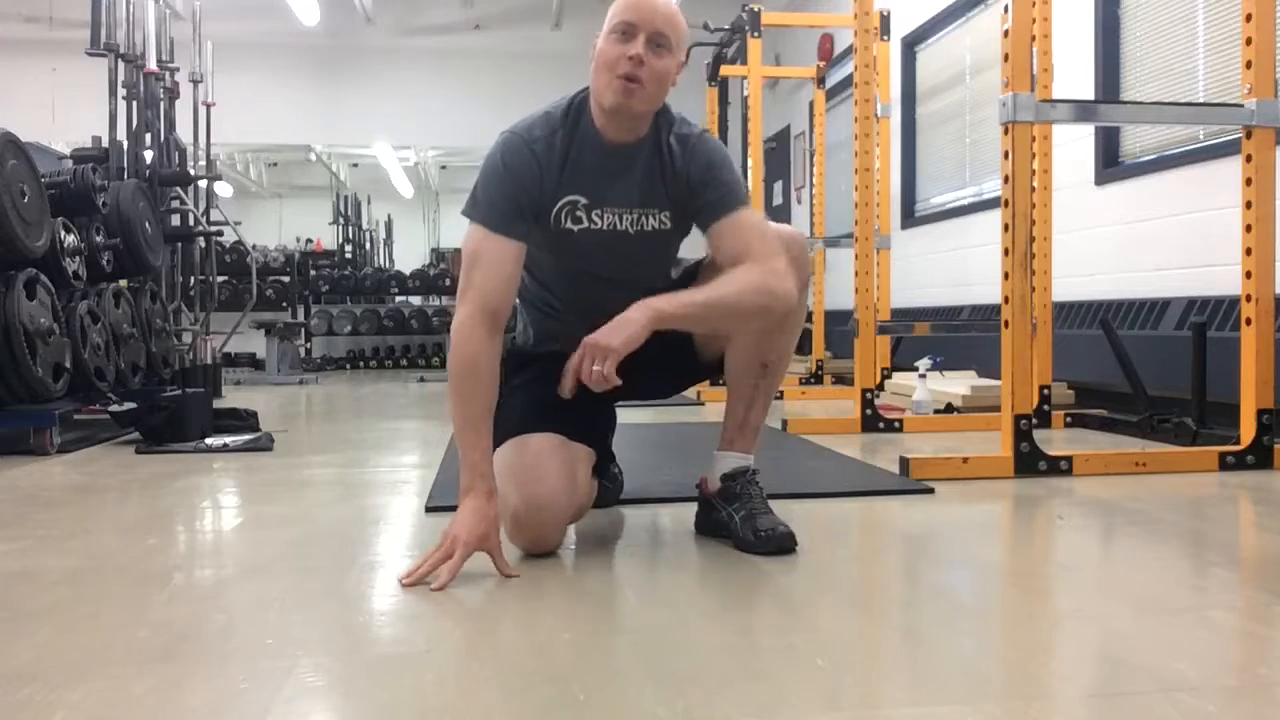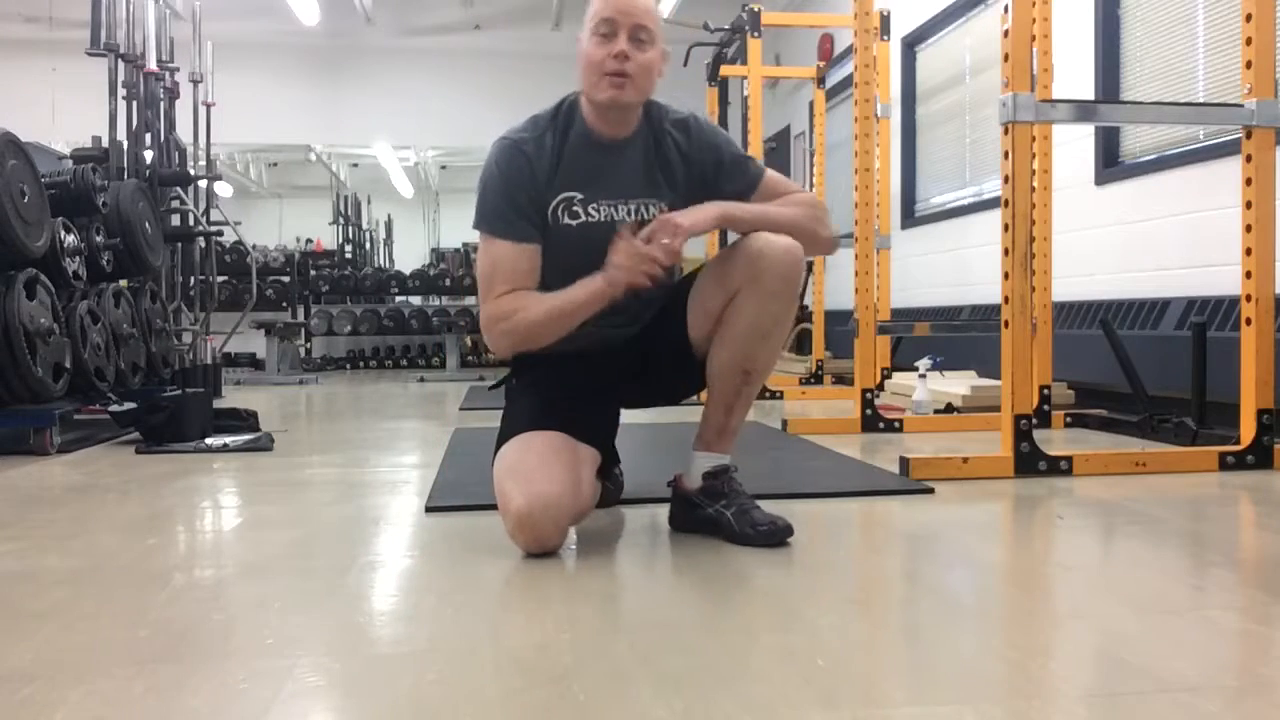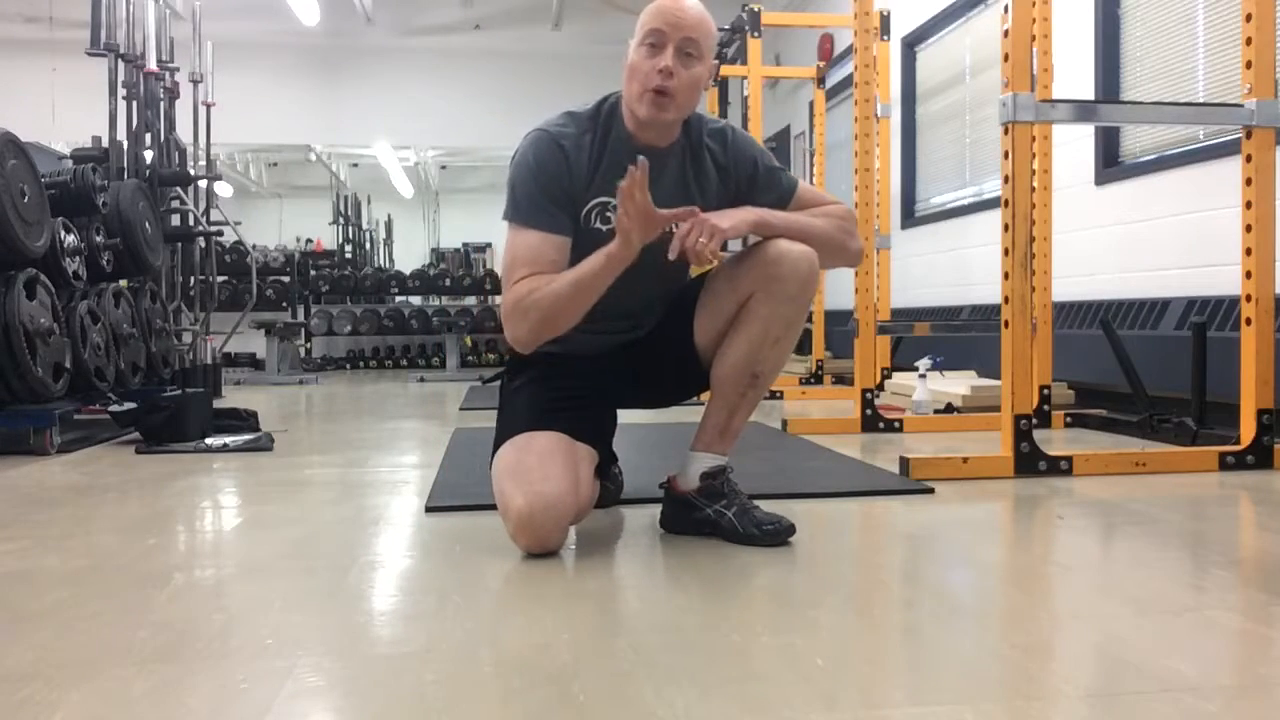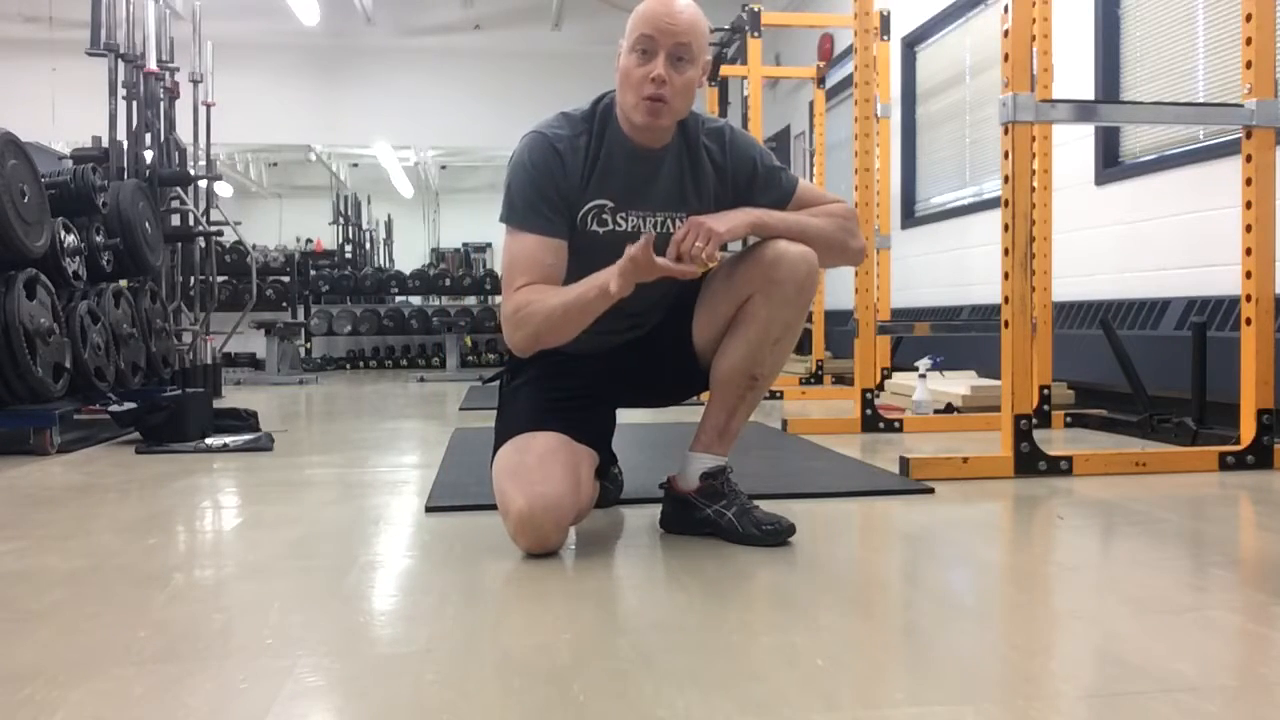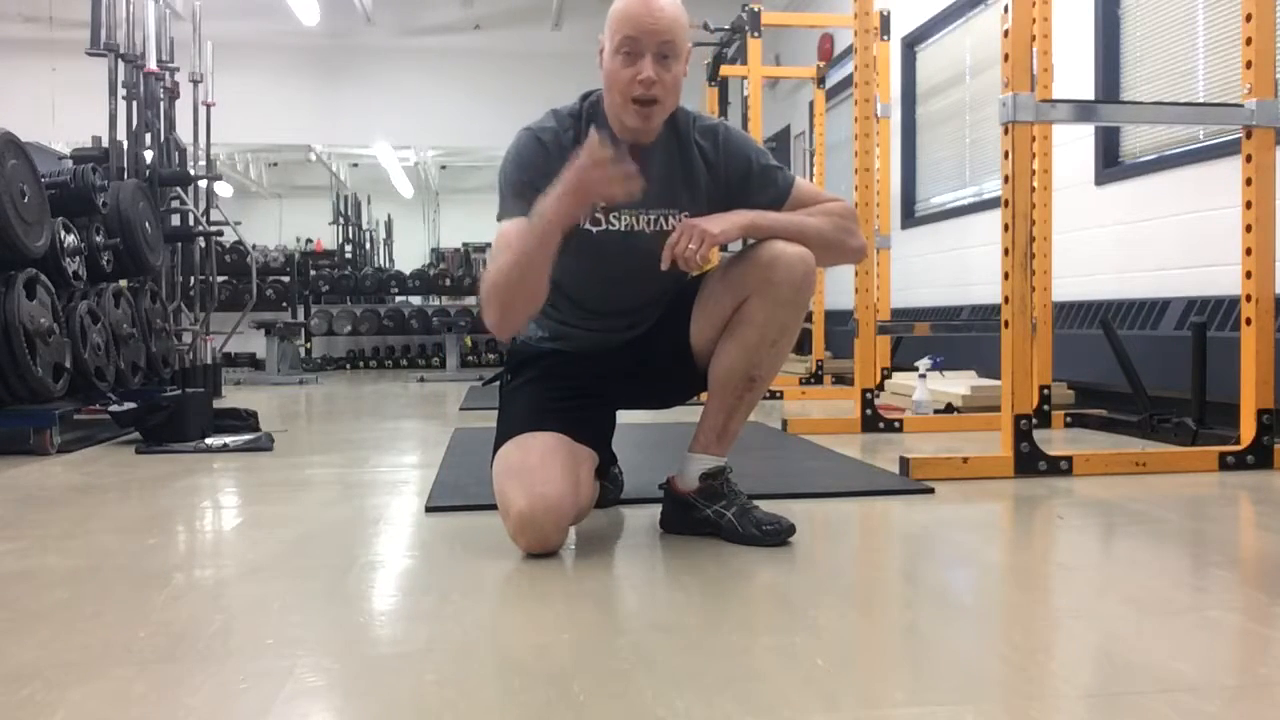
dt=0.7s
person 1, frame 1
left shoulder: (696, 155)
right shoulder: (529, 151)
left elbow: (777, 289)
right elbow: (479, 317)
left wrist: (646, 318)
right wrist: (479, 493)
left hip: (649, 340)
right hip: (553, 354)
left knee: (787, 255)
right knee: (532, 521)
left ankle: (732, 481)
right ankle: (592, 470)
person 1, frame 2
left shoulder: (689, 141)
right shoulder: (521, 156)
left elbow: (820, 229)
right elbow: (501, 326)
left wrist: (715, 212)
right wrist: (604, 282)
left hip: (659, 333)
right hip: (560, 359)
left knee: (776, 253)
right knee: (535, 521)
left ankle: (704, 482)
right ankle: (594, 470)
person 1, frame 3
left shoulder: (723, 151)
right shoulder: (554, 150)
left elbow: (847, 238)
right elbow: (522, 325)
left wrist: (750, 217)
right wrist: (622, 247)
left hip: (665, 340)
right hip: (565, 359)
left knee: (792, 262)
right knee: (536, 520)
left ankle: (700, 484)
right ankle: (593, 469)
person 1, frame 4
left shoulder: (722, 150)
right shoulder: (550, 152)
left elbow: (849, 236)
right elbow: (521, 328)
left wrist: (748, 218)
right wrist: (615, 278)
left hip: (666, 341)
right hip: (565, 357)
left knee: (791, 263)
right knee: (536, 520)
left ankle: (699, 483)
right ankle: (593, 469)
person 1, frame 5
left shoulder: (714, 148)
right shoulder: (543, 146)
left elbow: (848, 235)
right elbow: (501, 317)
left wrist: (743, 219)
right wrist: (554, 209)
left hip: (666, 338)
right hip: (564, 357)
left knee: (788, 263)
right knee: (535, 521)
left ankle: (700, 484)
right ankle: (591, 468)
